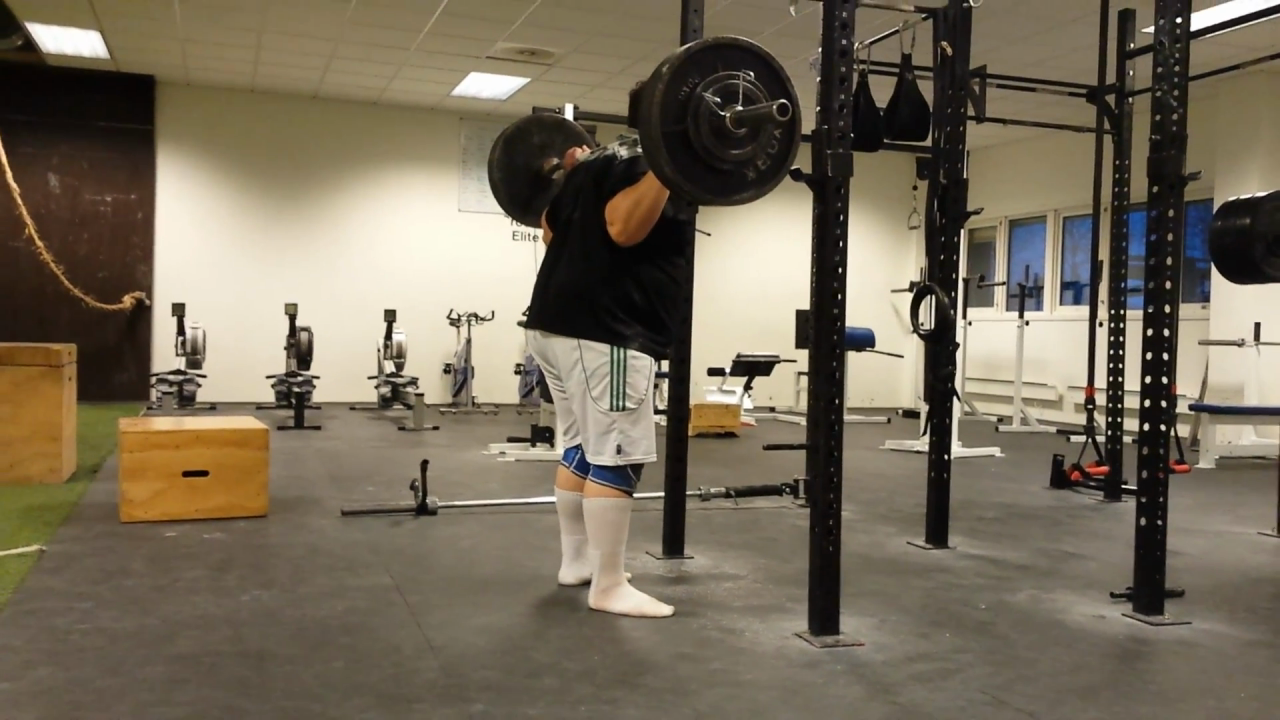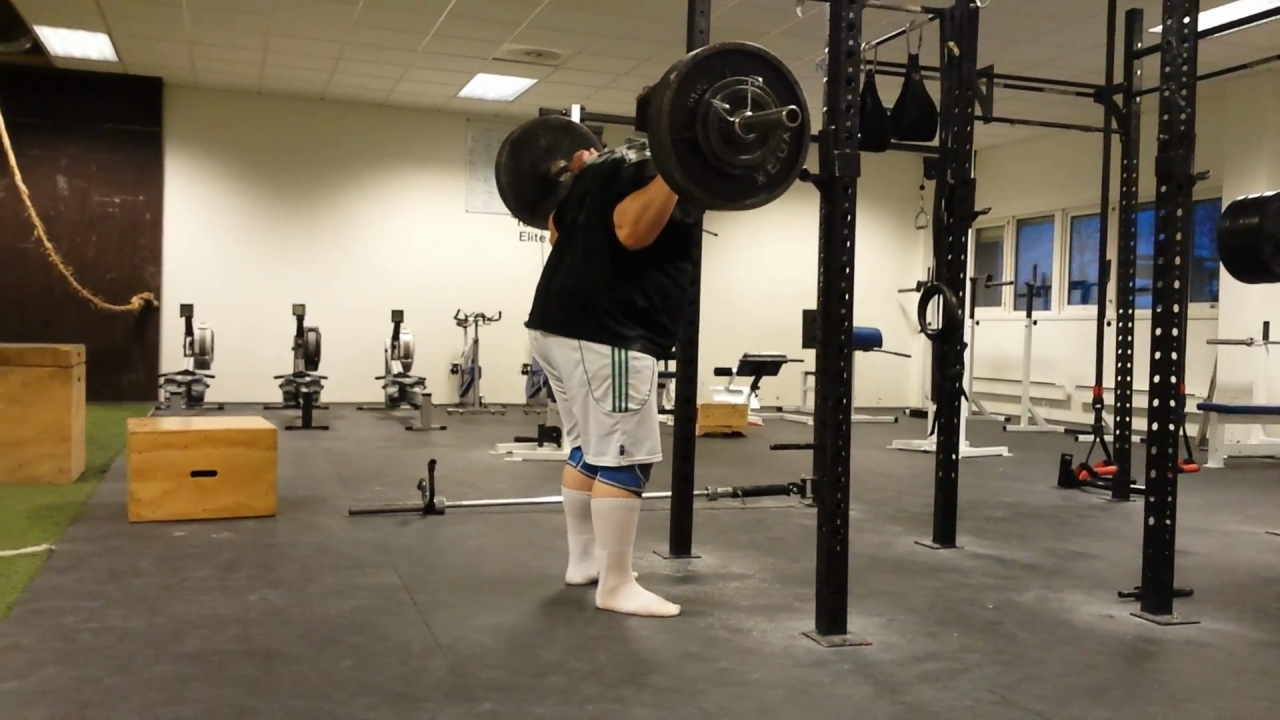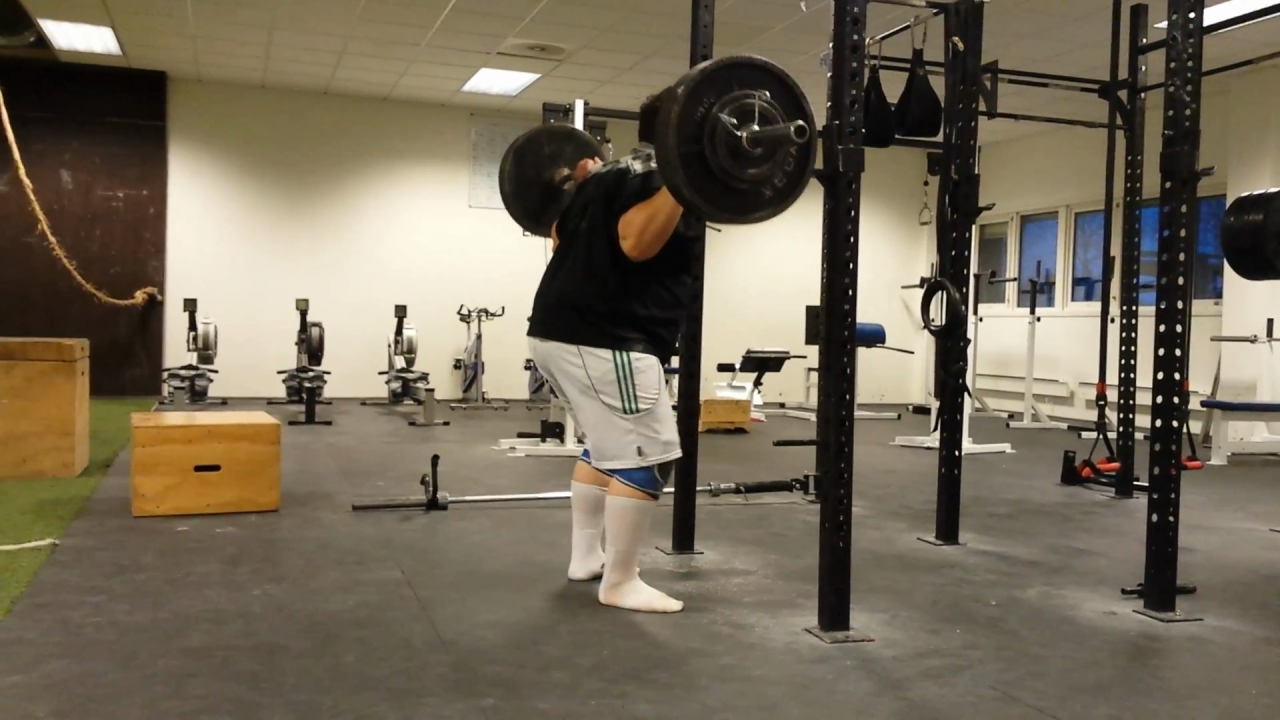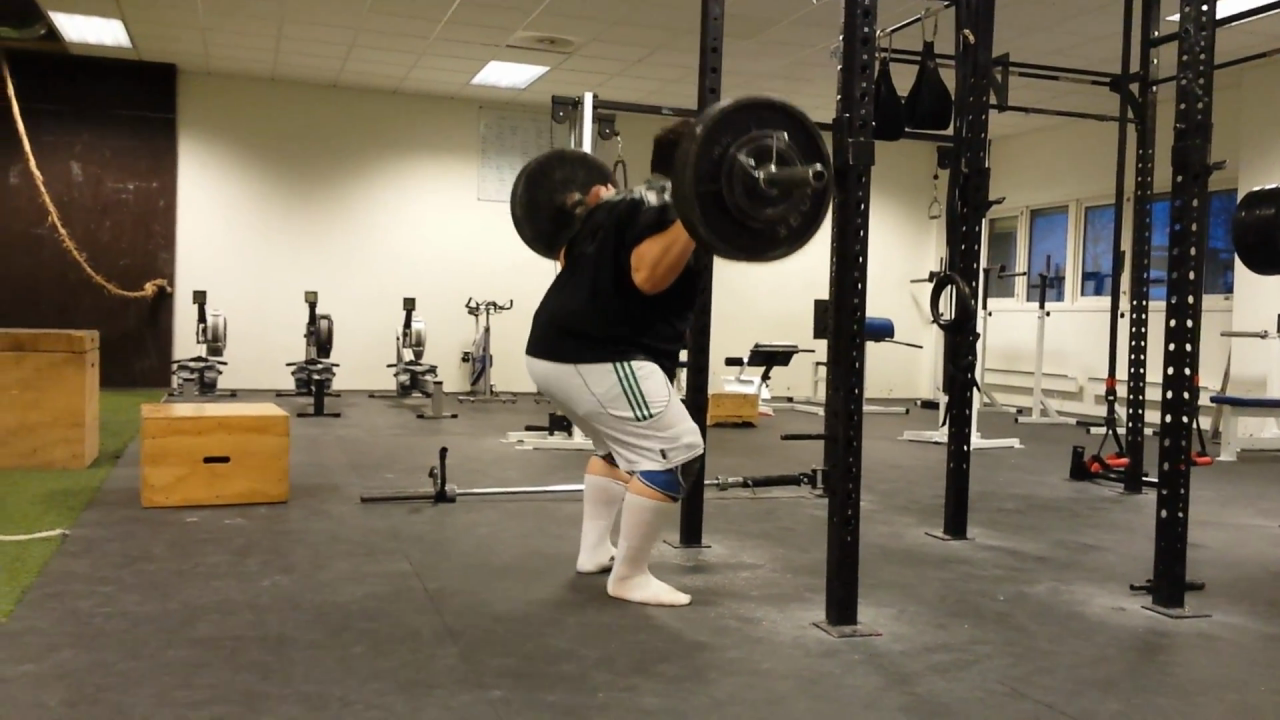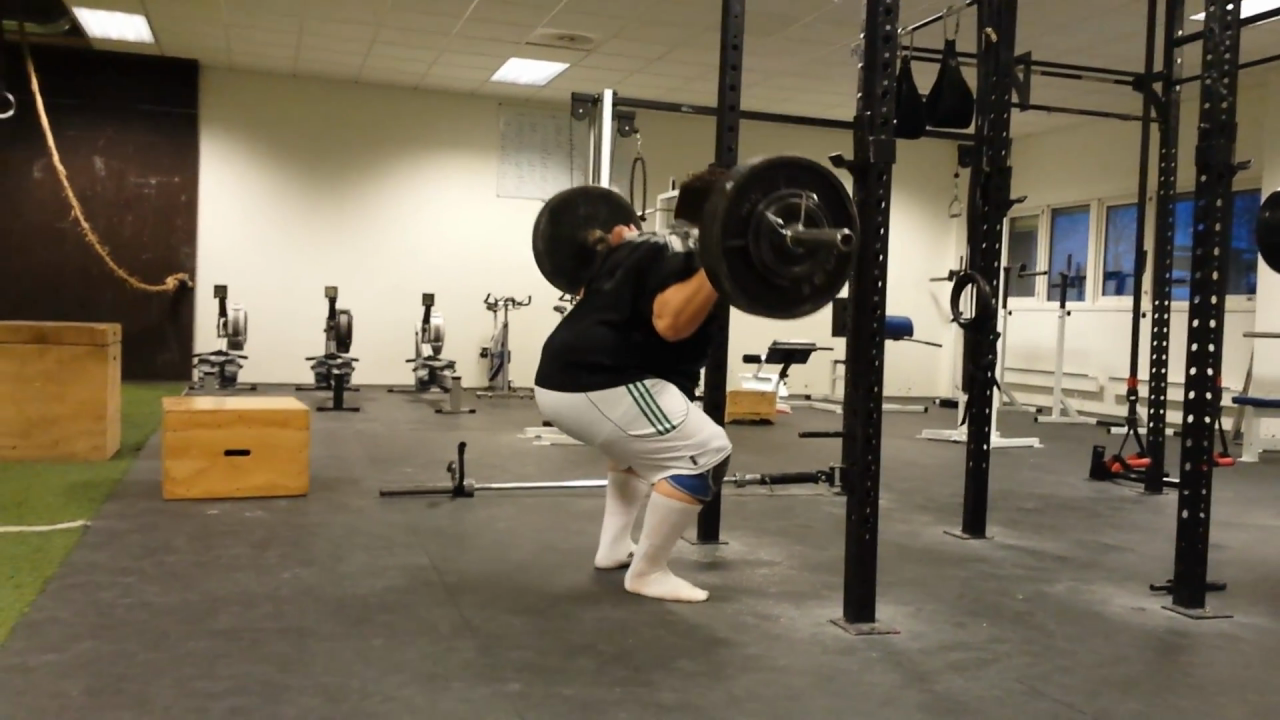
dt=0.3s
person 1, frame 1
left shoulder: (597, 165)
right shoulder: (642, 167)
left elbow: (550, 233)
right elbow: (624, 228)
left wrist: (569, 177)
left hip: (557, 326)
right hip: (602, 334)
left knee: (581, 450)
right knee: (615, 457)
left ankle: (577, 562)
right ankle: (610, 587)
person 1, frame 2
left shoulder: (602, 169)
right shoulder: (650, 169)
left elbow: (558, 233)
right elbow: (632, 230)
left wrist: (575, 178)
left hip: (558, 326)
right hip: (604, 334)
left knee: (588, 451)
right knee: (625, 458)
left ankle: (583, 561)
right ankle: (616, 586)
person 1, frame 3
left shoulder: (607, 178)
right shoulder: (652, 180)
left elbow: (560, 239)
right elbow: (636, 241)
left wrist: (580, 185)
left hip: (558, 333)
right hip: (604, 340)
left knee: (604, 451)
right knee: (646, 458)
left ankle: (586, 558)
right ankle: (620, 583)
person 1, frame 4
left shoulder: (615, 205)
right shoulder: (667, 211)
left elbow: (569, 261)
right elbow: (648, 276)
left wrist: (590, 211)
left hip: (550, 351)
right hip: (591, 356)
left knee: (620, 443)
right knee: (673, 452)
left ankle: (594, 550)
right ankle: (630, 576)
person 1, frame 5
left shoulder: (639, 244)
right shoulder: (687, 257)
left elbow: (590, 296)
right elbow: (670, 321)
left wrist: (611, 248)
left hip: (558, 380)
right hip: (596, 384)
left knee: (642, 446)
right knee: (705, 455)
left ankle: (613, 547)
right ankle: (647, 572)
